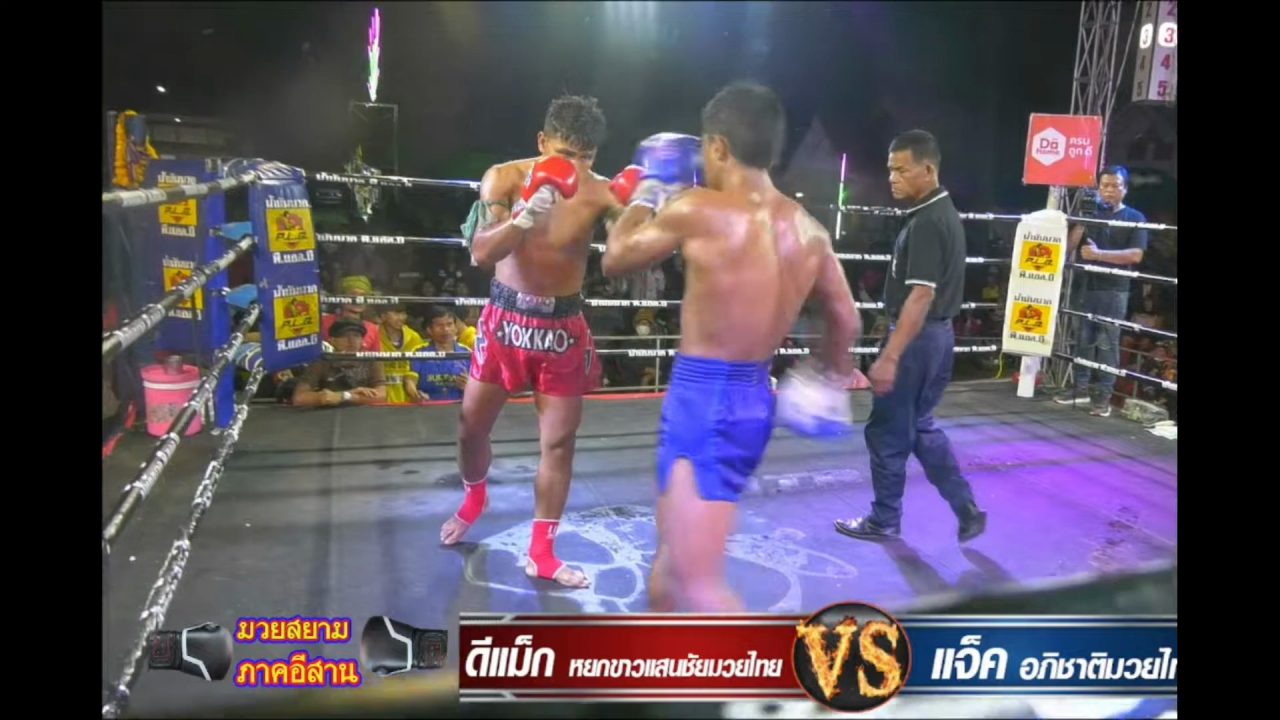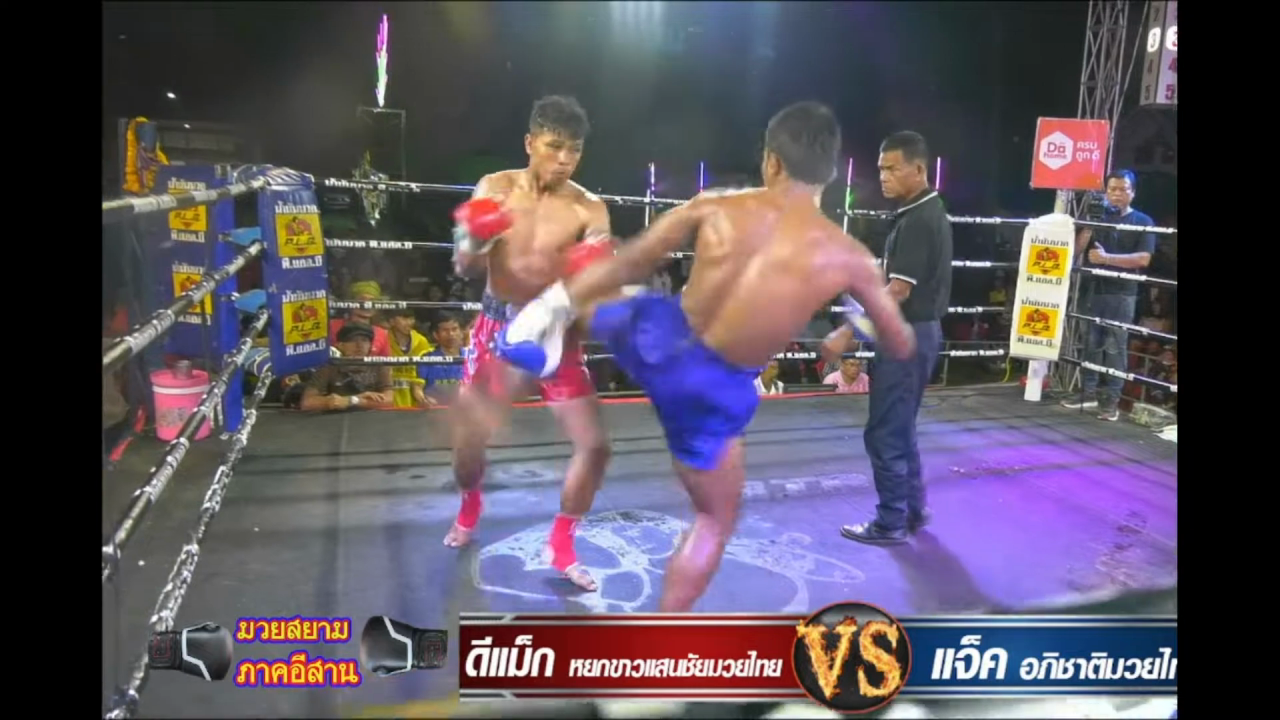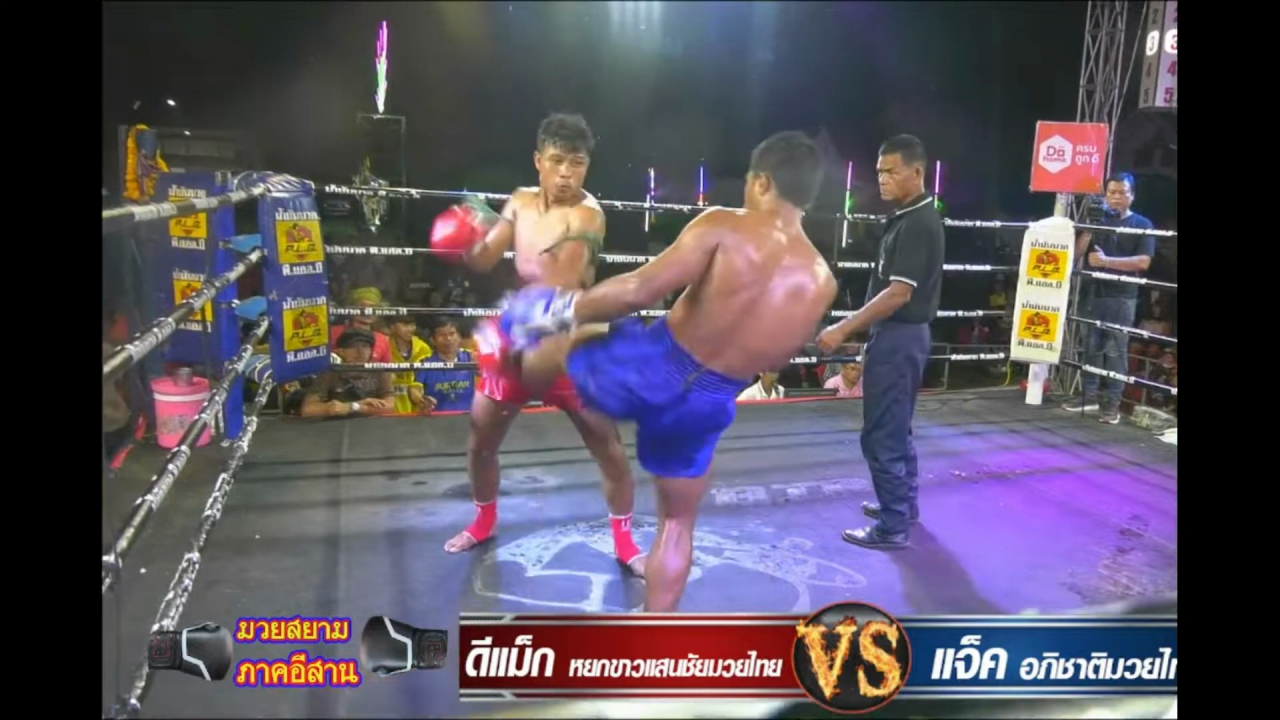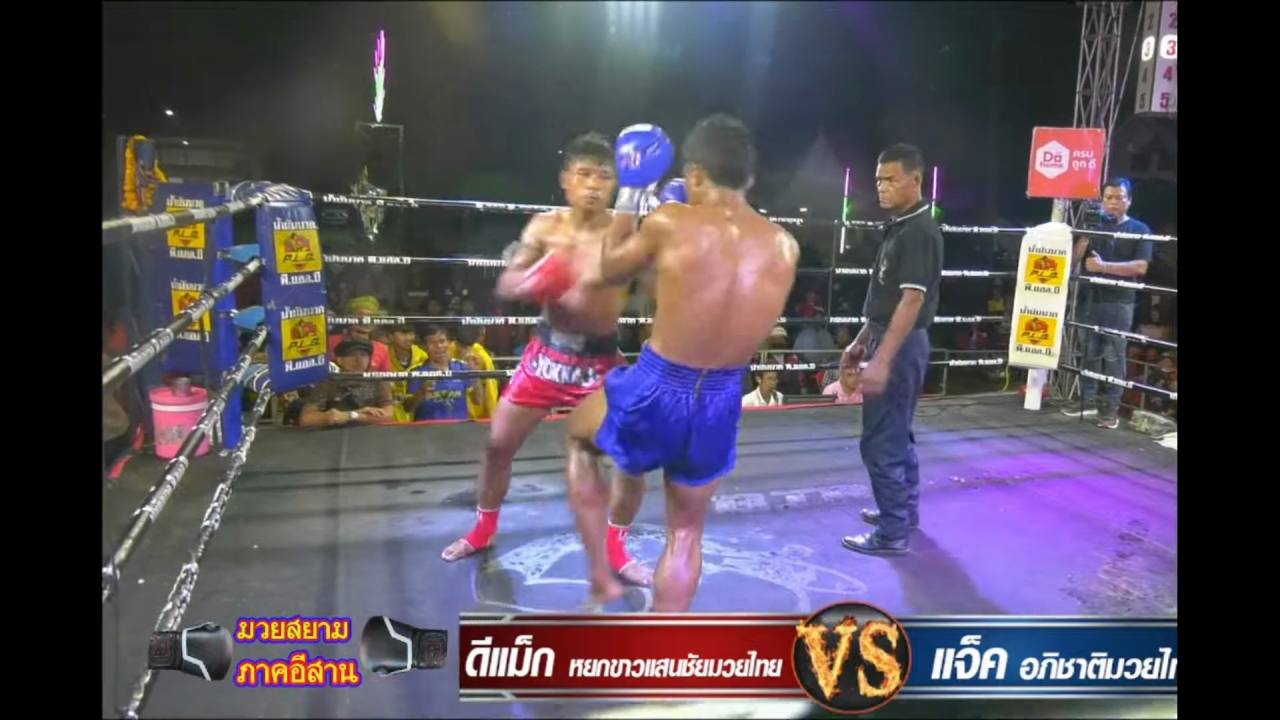
dt=0.2s
person 1, frame 1
left shoulder: (697, 211)
right shoulder: (807, 228)
left elbow: (616, 260)
right elbow: (846, 321)
left wrist: (647, 195)
right wrist: (828, 381)
left hip: (703, 401)
right hip: (749, 396)
left knee: (690, 583)
right knee: (682, 546)
person 1, frame 2
left shoulder: (715, 208)
right shoulder: (847, 257)
left elbow: (624, 262)
right elbow: (899, 345)
left wrist: (549, 305)
right wrist: (864, 314)
left hip: (660, 342)
right hip: (717, 396)
left knee: (596, 303)
right knee: (716, 522)
person 1, frame 3
left shoulder: (722, 228)
right shoulder: (821, 279)
left elbow: (640, 289)
left wrist: (563, 309)
left hip: (645, 365)
right hip: (701, 408)
left knee: (559, 346)
right knee: (678, 524)
person 1, frame 4
left shoulder: (668, 222)
right shoulder: (783, 245)
left elbow: (610, 268)
left wrist: (630, 195)
left hip: (654, 392)
right hip: (717, 405)
left knee: (579, 438)
right knee: (686, 532)
left ankle: (600, 580)
person 2, frame 1
left shoulder: (599, 192)
right shoulder: (503, 178)
right elbow: (481, 253)
right wrist: (528, 214)
left hip: (561, 328)
right hip: (505, 319)
left knee: (558, 443)
right knee: (471, 424)
left ankle: (542, 552)
right ankle: (473, 499)
person 2, frame 2
left shoulder: (589, 209)
right shoulder: (495, 188)
right elbow: (464, 268)
right wrist: (474, 243)
right hip: (497, 330)
left knee: (594, 444)
right knee: (468, 434)
left ankle: (562, 546)
right ankle: (470, 510)
person 2, frame 3
left shoulder: (587, 215)
right shoulder: (521, 202)
left elbow: (568, 286)
right elbow: (483, 260)
right wrist: (465, 242)
left knee: (611, 452)
right knee: (481, 440)
left ankle: (623, 539)
right ankle: (484, 520)
person 2, frame 4
right shoulder: (544, 226)
right elbow: (506, 285)
right wrist: (534, 282)
left hip: (596, 364)
right hip: (544, 354)
right knee: (497, 447)
left ankle: (616, 548)
right ankle: (484, 530)
person 3, frame 1
left shoulder: (925, 223)
right shoulder: (944, 213)
left elbow: (921, 295)
left wrist: (889, 357)
left hip: (917, 338)
right hip: (938, 334)
left knee: (887, 433)
right knee: (920, 427)
left ankle: (884, 519)
right ankle: (967, 508)
person 3, frame 2
left shoulder: (917, 221)
right shoulder: (928, 213)
left elbow: (897, 292)
left wrist: (846, 334)
right hip: (918, 332)
left knee: (886, 432)
right knee: (899, 425)
left ankle: (891, 524)
right ankle: (913, 506)
person 3, frame 3
left shoulder: (918, 224)
right shoulder: (909, 219)
left elbow: (898, 293)
left wrist: (843, 329)
right wrist: (859, 329)
left hip: (899, 338)
right hip: (898, 335)
left knee: (882, 435)
right knee: (896, 429)
left ankle: (893, 527)
right ankle: (905, 505)
person 3, frame 4
left shoulder: (919, 231)
right shoulder: (900, 227)
left elbow: (912, 302)
left wrist: (882, 359)
right wrist: (861, 342)
left hip: (900, 346)
right hip: (888, 343)
left knee: (882, 441)
right knee: (897, 434)
left ankle: (892, 533)
right ankle: (904, 510)
person 4, frame 1
left shoulder: (1134, 218)
left elbow: (1136, 255)
right elbow: (1068, 247)
left wrist: (1099, 254)
right wrist: (1080, 225)
left hip: (1114, 289)
right hip: (1084, 285)
left knee: (1107, 343)
right knee: (1082, 339)
left ankle: (1104, 396)
right ankle: (1081, 388)
person 4, frame 2
left shoulder: (1142, 222)
left elbow: (1143, 259)
right elbow: (1076, 250)
left wrist: (1107, 258)
right wrist: (1088, 229)
left hip: (1122, 294)
right hip: (1092, 289)
left knee: (1115, 347)
right knee: (1090, 343)
left ankle: (1111, 400)
right ankle: (1089, 392)
person 4, frame 3
left shoulder: (1142, 225)
left elbow: (1143, 262)
right elbow: (1076, 253)
left wrist: (1107, 262)
right wrist: (1087, 232)
left hip: (1122, 296)
right hip: (1092, 293)
left knee: (1116, 350)
right knee: (1091, 347)
left ankle: (1112, 403)
right ankle: (1089, 395)
person 4, frame 4
left shoulder: (1139, 229)
left elbow: (1141, 266)
right elbow: (1073, 258)
left wrist: (1104, 266)
right wrist: (1084, 237)
left hip: (1119, 301)
right hip: (1090, 297)
left knee: (1114, 355)
right knee: (1089, 352)
left ankle: (1111, 408)
right ankle: (1088, 400)
